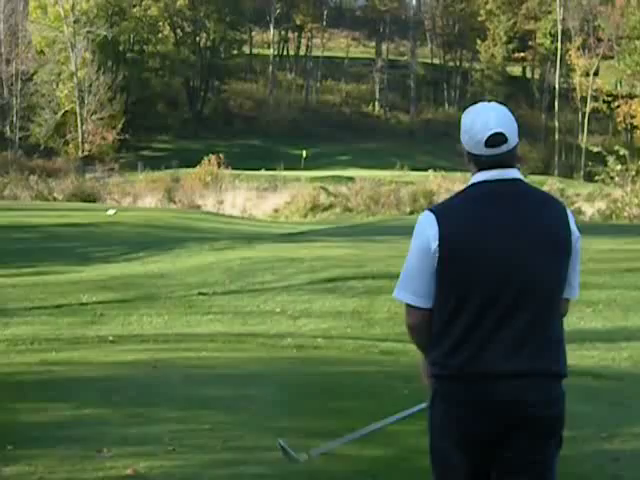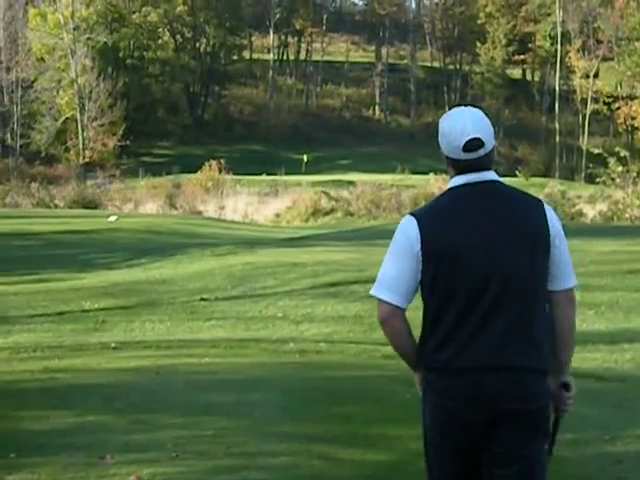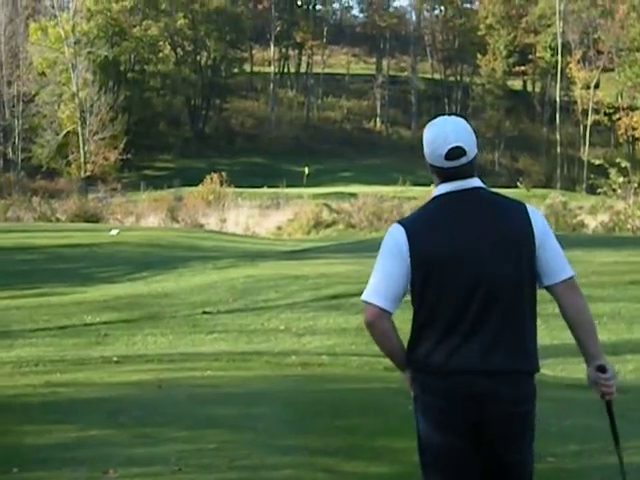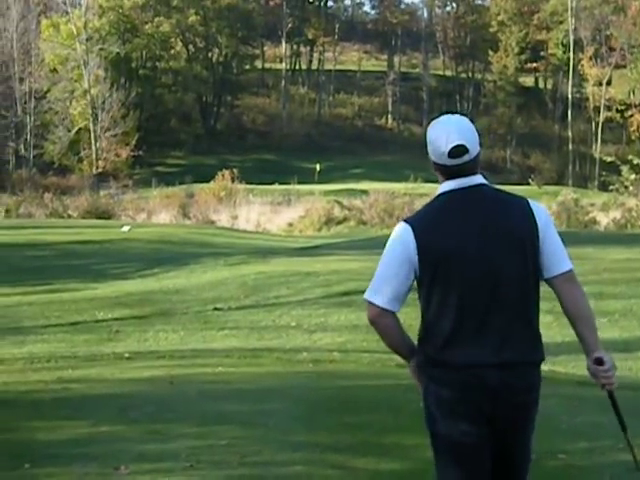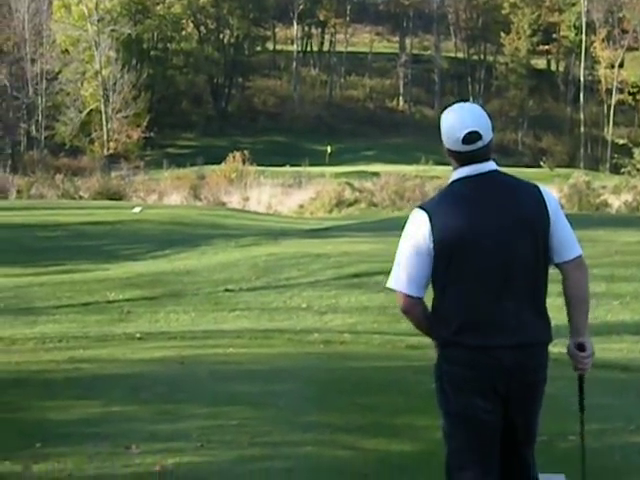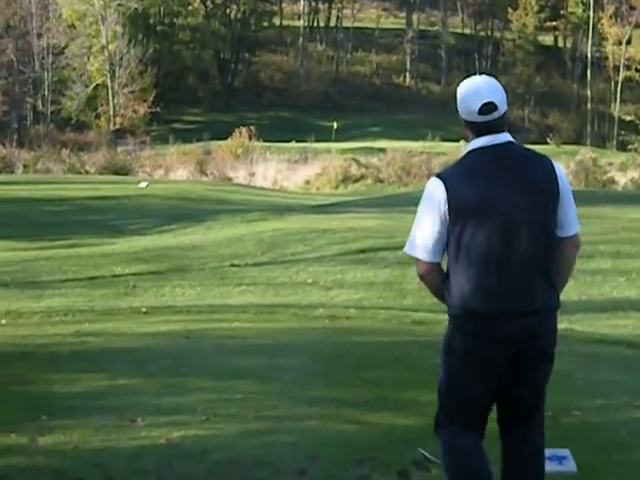
dt=0.2s
person 1, frame 1
left shoulder: (438, 220)
right shoulder: (558, 215)
left elbow: (415, 316)
right elbow: (562, 304)
left wrist: (436, 358)
left hip: (461, 390)
right hip: (539, 391)
person 1, frame 2
left shoulder: (419, 224)
right shoulder: (539, 214)
left elbow: (388, 312)
right elbow: (564, 303)
left wrist: (418, 367)
right wrist: (559, 374)
left hip: (450, 386)
right hip: (522, 385)
person 1, frame 3
left shoulder: (408, 232)
right shoulder: (525, 217)
left elbow: (375, 315)
right elbow: (568, 292)
left wrist: (408, 367)
right wrist: (595, 360)
left hip: (442, 388)
right hip: (512, 384)
person 1, frame 4
left shoulder: (415, 230)
right shoulder: (527, 212)
left elbow: (379, 313)
right elbow: (568, 284)
left wrist: (412, 358)
right wrist: (593, 351)
left hip: (453, 381)
right hip: (519, 375)
person 1, frame 5
left shoulder: (430, 215)
right shoulder: (538, 198)
left elbow: (407, 302)
right elbow: (575, 269)
left wrist: (442, 336)
right wrist: (580, 337)
left hip: (465, 361)
right hip: (528, 355)
person 1, frame 6
left shoulder: (446, 184)
right shoulder: (548, 170)
left elbow: (426, 269)
right elbow: (569, 244)
left hip: (476, 328)
right hip: (537, 323)
left knee: (459, 428)
right knee: (524, 429)
